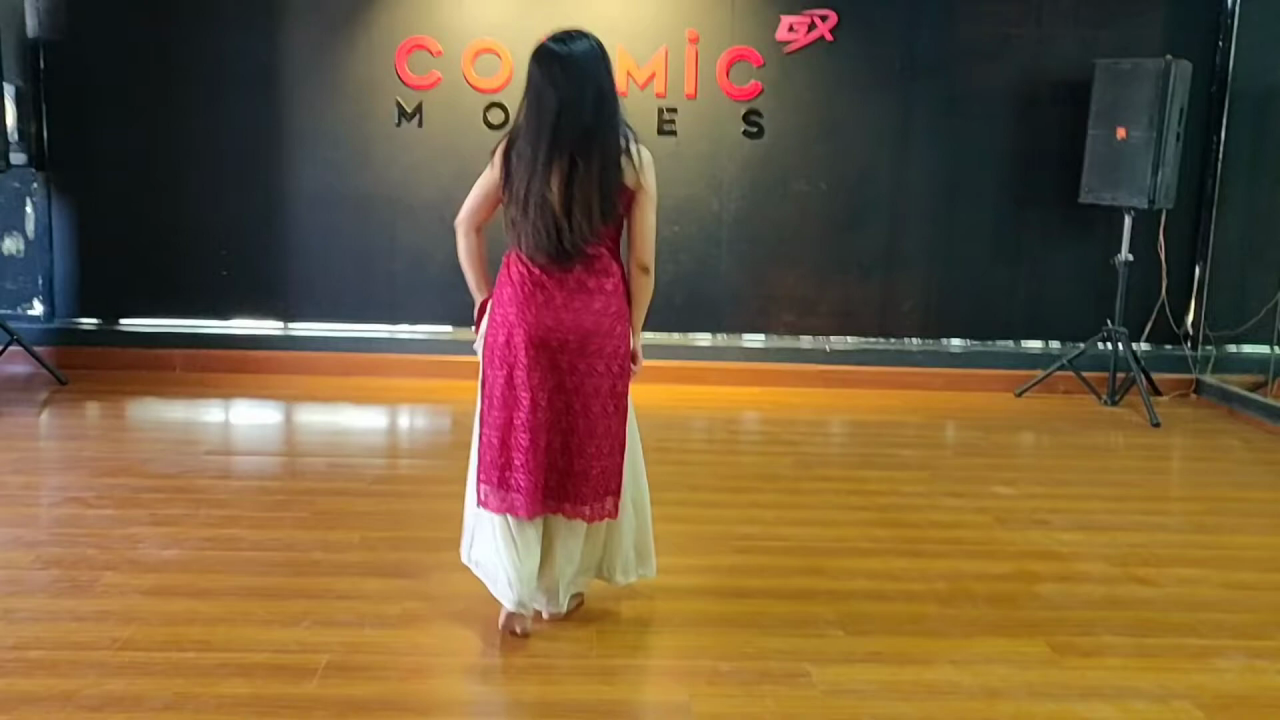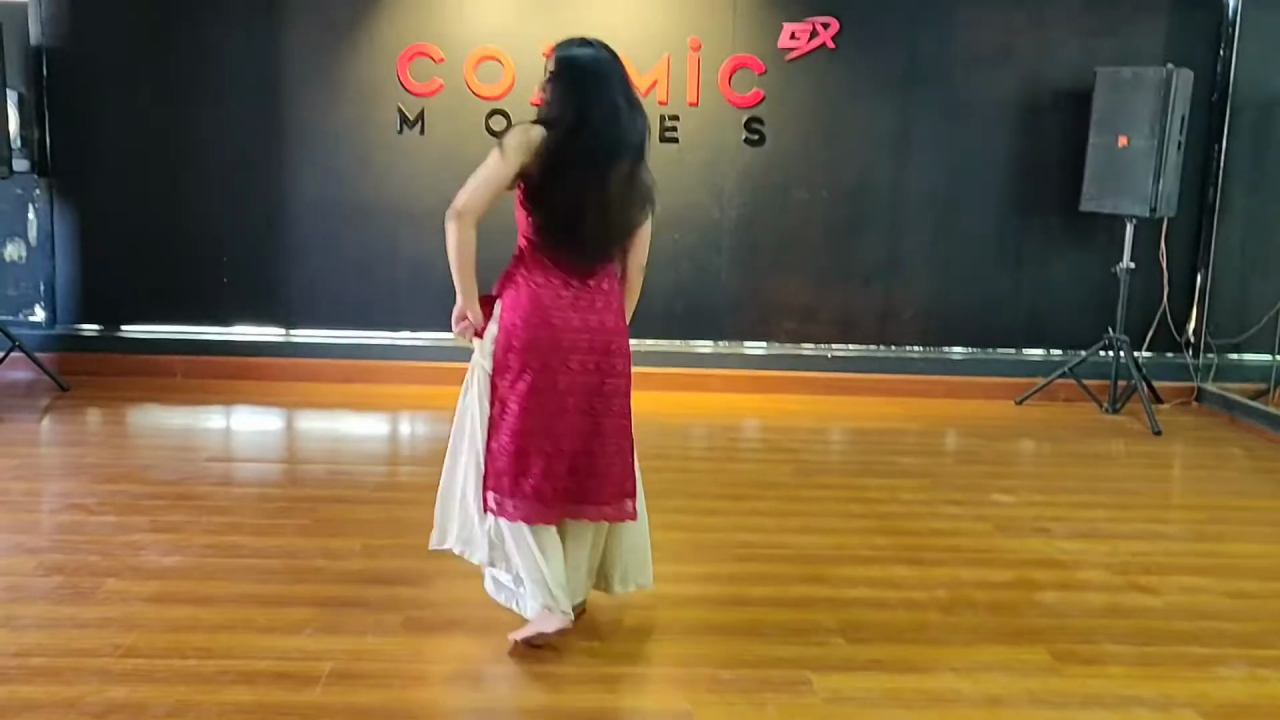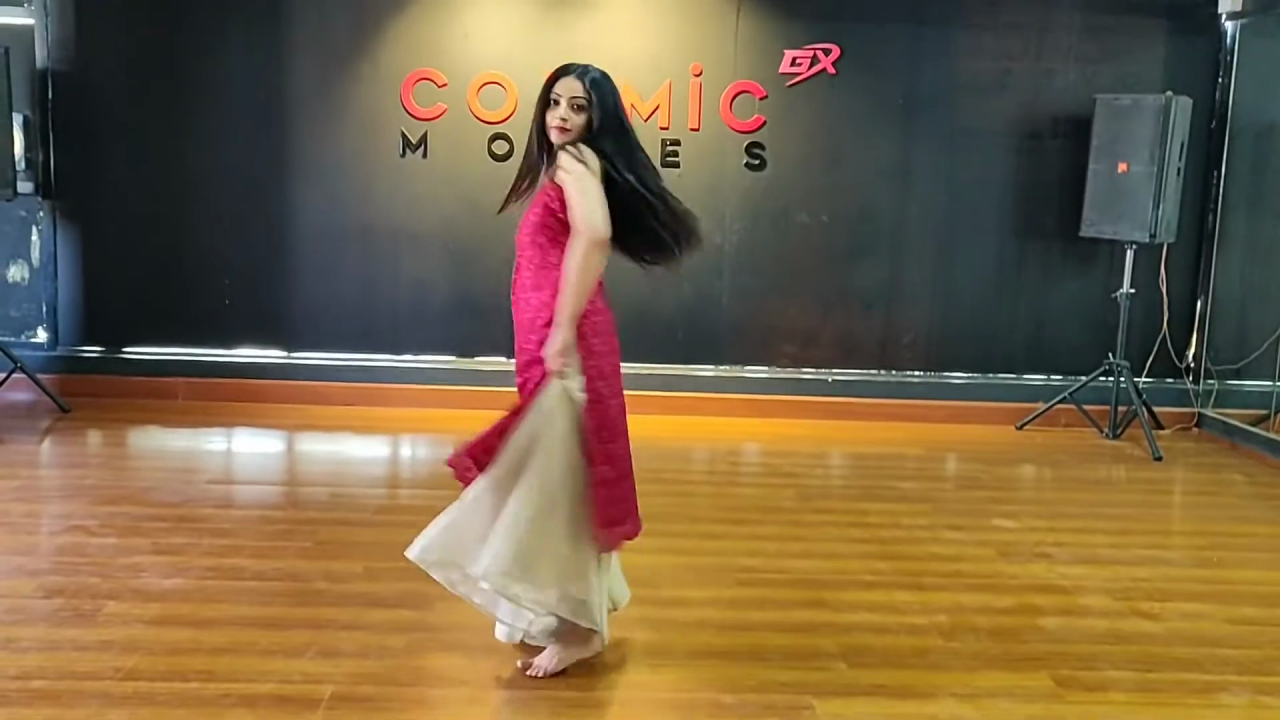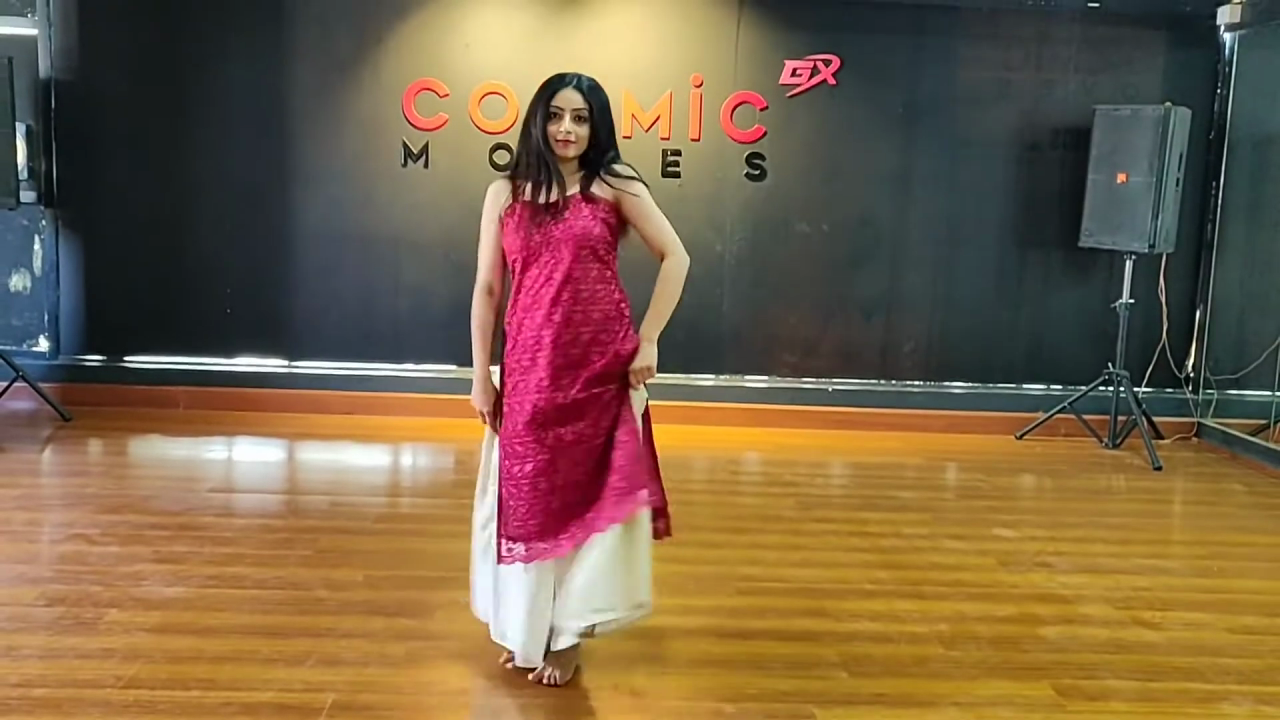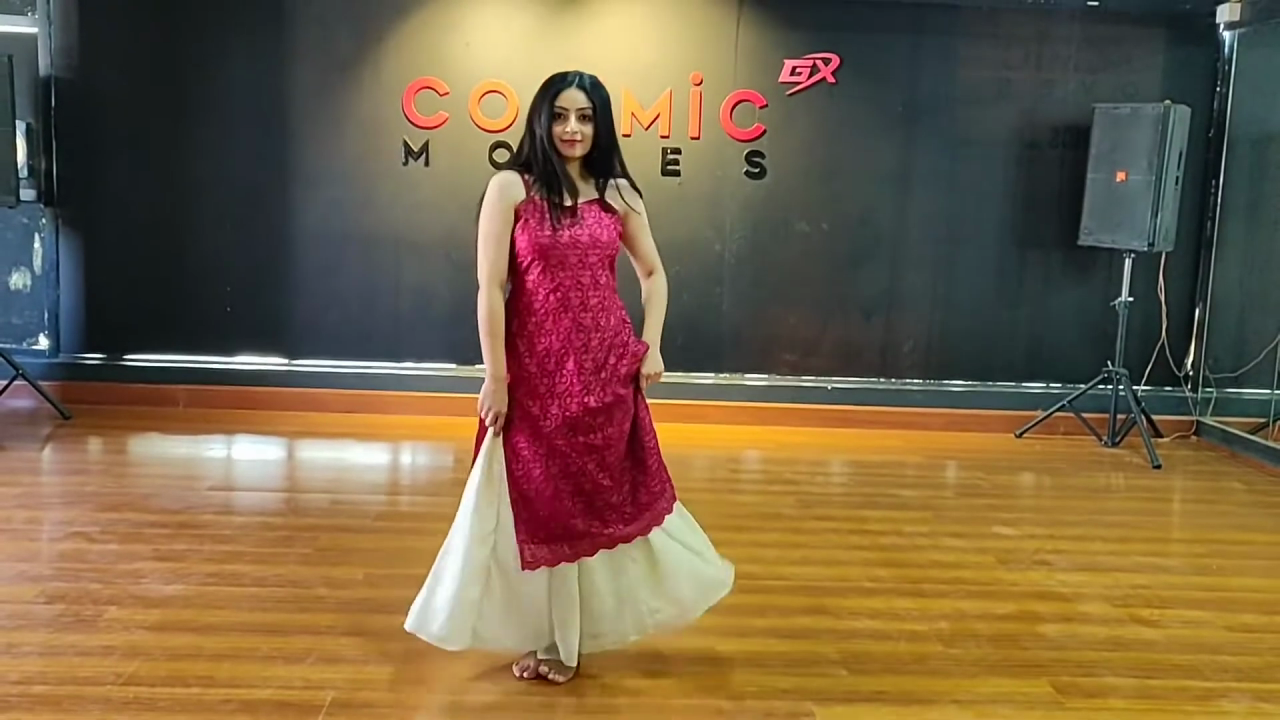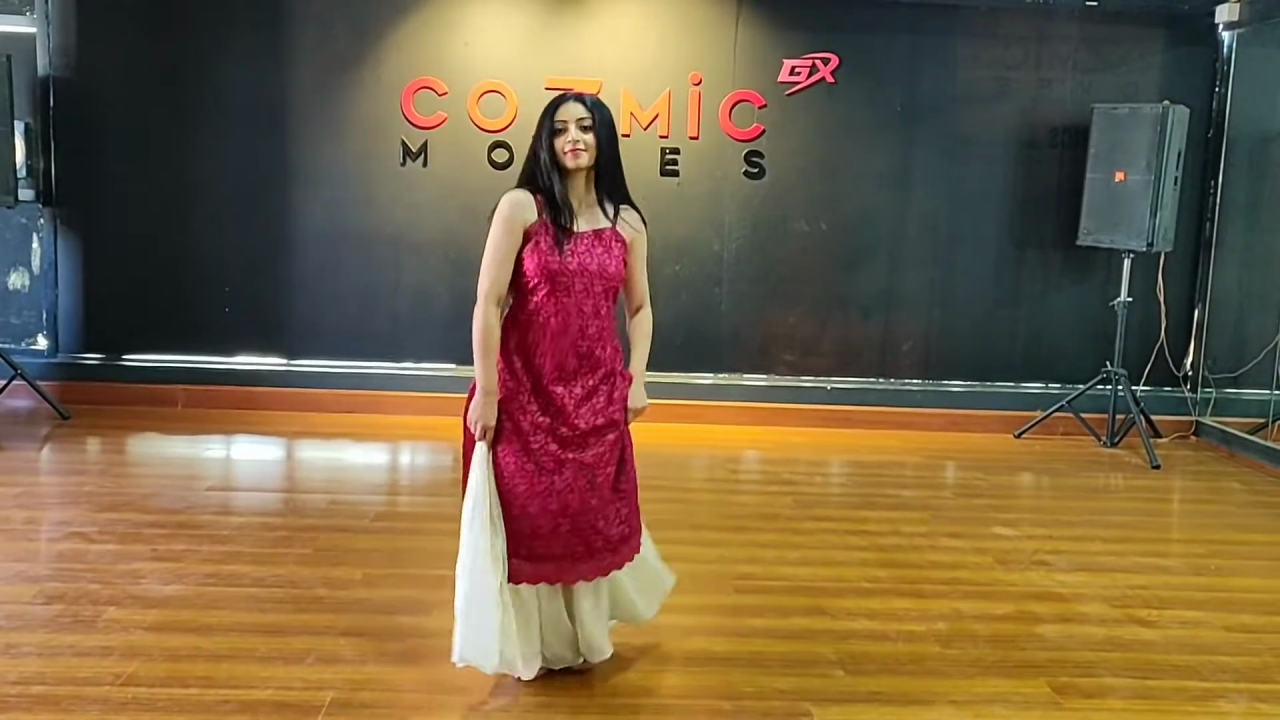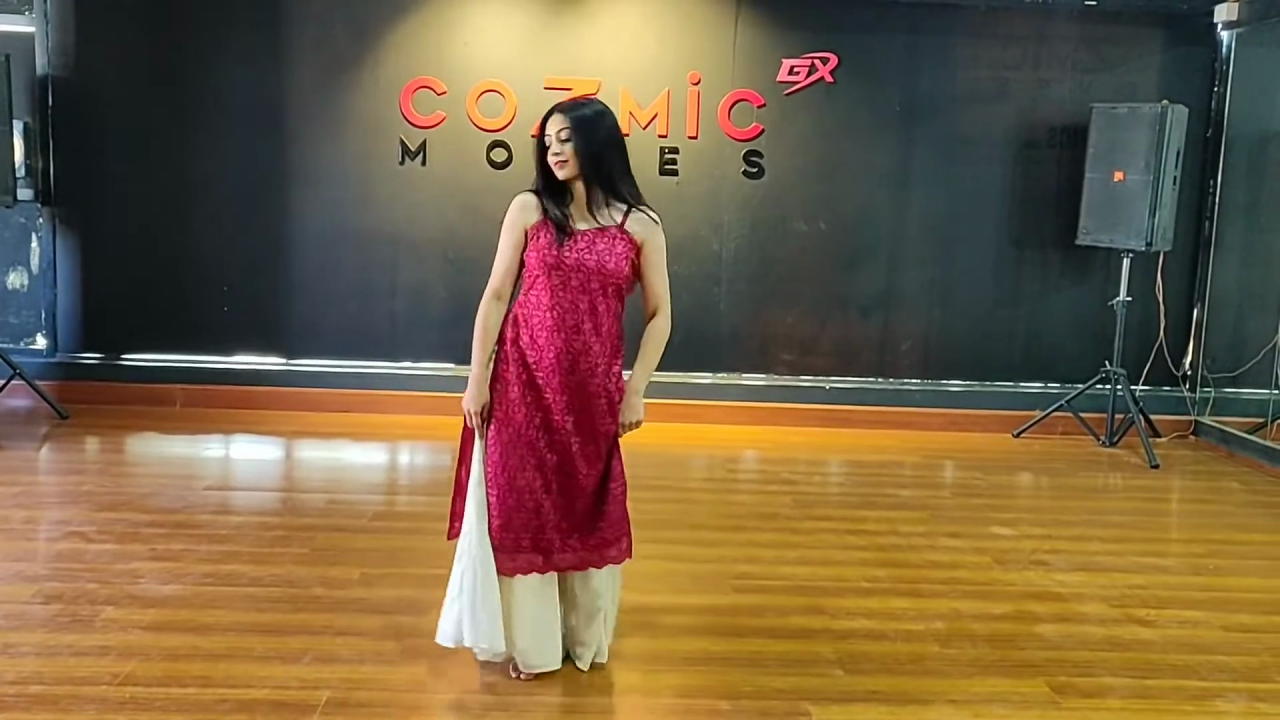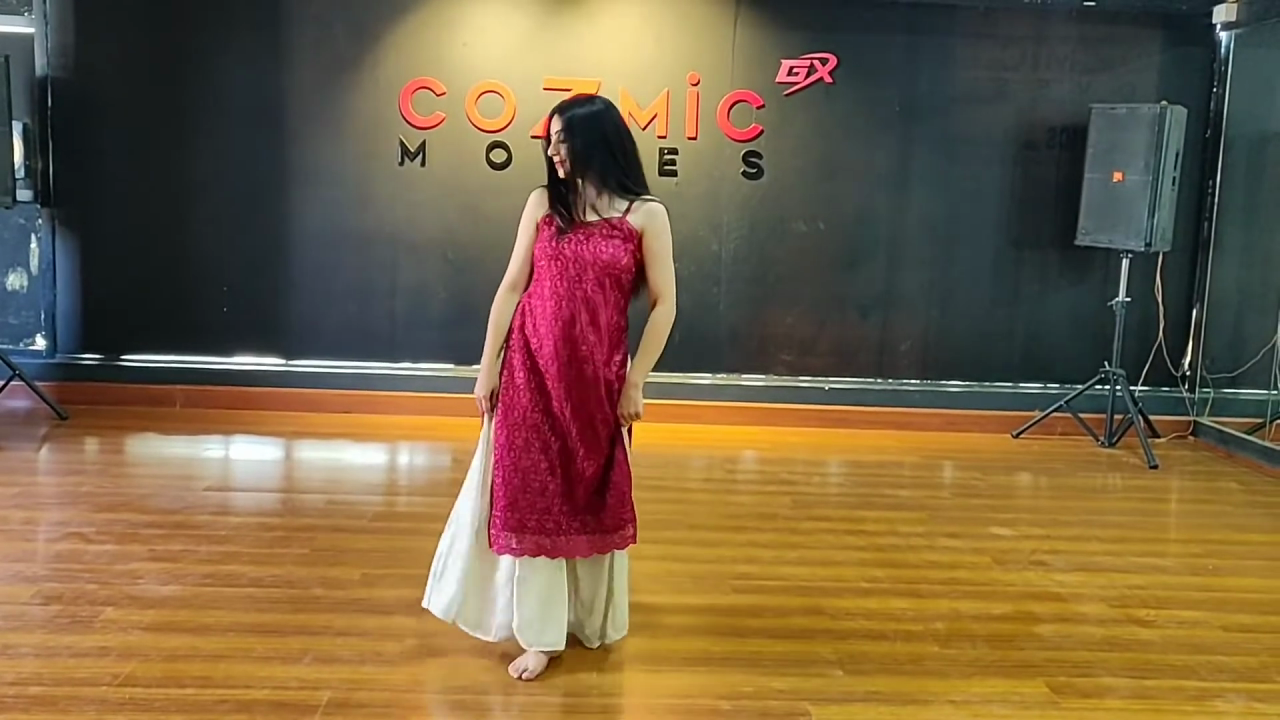
dt=0.3s
person 1, frame 1
left shoulder: (517, 147)
right shoulder: (631, 156)
left elbow: (466, 226)
right elbow: (642, 261)
left wrist: (484, 300)
right wrist: (633, 330)
left hip: (522, 317)
right hip: (597, 324)
left knee: (517, 453)
right knee: (586, 455)
left ankle: (518, 594)
right ankle: (560, 589)
person 1, frame 2
left shoulder: (531, 140)
right shoulder: (628, 158)
left elbow: (463, 212)
right elbow: (636, 261)
left wrist: (468, 297)
left hip: (532, 317)
right hip: (601, 325)
left knee: (521, 458)
right knee: (590, 461)
left ankle: (549, 600)
right ankle: (571, 589)
person 1, frame 3
left shoulder: (575, 161)
right shoulder: (546, 171)
left elbow: (593, 236)
left wrist: (561, 332)
right wrist: (555, 336)
left hip: (568, 347)
right hip: (566, 346)
left knee: (551, 486)
right knee: (567, 485)
left ankle: (579, 625)
right ankle: (564, 615)
person 1, frame 4
left shoulder: (615, 184)
right shoulder: (505, 193)
left elbow: (677, 258)
right elbow: (487, 290)
left wrist: (648, 339)
right wrist: (482, 373)
left hip: (603, 364)
right hip: (531, 369)
left knee: (596, 494)
right knee: (530, 498)
left ankle: (570, 632)
right ankle: (532, 631)
person 1, frame 5
left shoulder: (618, 193)
right shoulder: (510, 187)
left elbow: (653, 273)
right elbow: (490, 287)
left wrist: (651, 345)
right wrist: (495, 377)
left hip: (608, 370)
right hip: (534, 371)
left knee: (605, 498)
right knee: (537, 503)
left ankle: (571, 636)
right ankle: (540, 636)
person 1, frame 6
left shoulder: (626, 222)
right shoulder: (521, 207)
left elbow: (640, 308)
right elbow: (488, 304)
left wrist: (637, 379)
right wrist: (485, 392)
left hip: (599, 395)
right hip: (527, 391)
left knee: (601, 517)
right knee: (531, 519)
left ankle: (587, 634)
right ankle: (540, 644)
person 1, frame 7
left shoulder: (640, 224)
right shoulder: (529, 209)
left elbow: (659, 314)
right elbow: (496, 296)
left wrist: (635, 391)
right wrist: (477, 379)
left hip: (593, 392)
right hip: (522, 382)
left knee: (590, 516)
right knee: (521, 512)
left ankle: (582, 634)
right ankle: (531, 640)
person 1, frame 8
left shoulder: (646, 215)
right shoulder: (543, 203)
left elbow: (664, 306)
right elbow: (513, 287)
left wrist: (634, 384)
right wrist: (489, 366)
left hip: (599, 377)
right hip: (531, 369)
left knee: (594, 499)
right knee: (529, 499)
left ankle: (588, 615)
right ankle: (538, 634)
